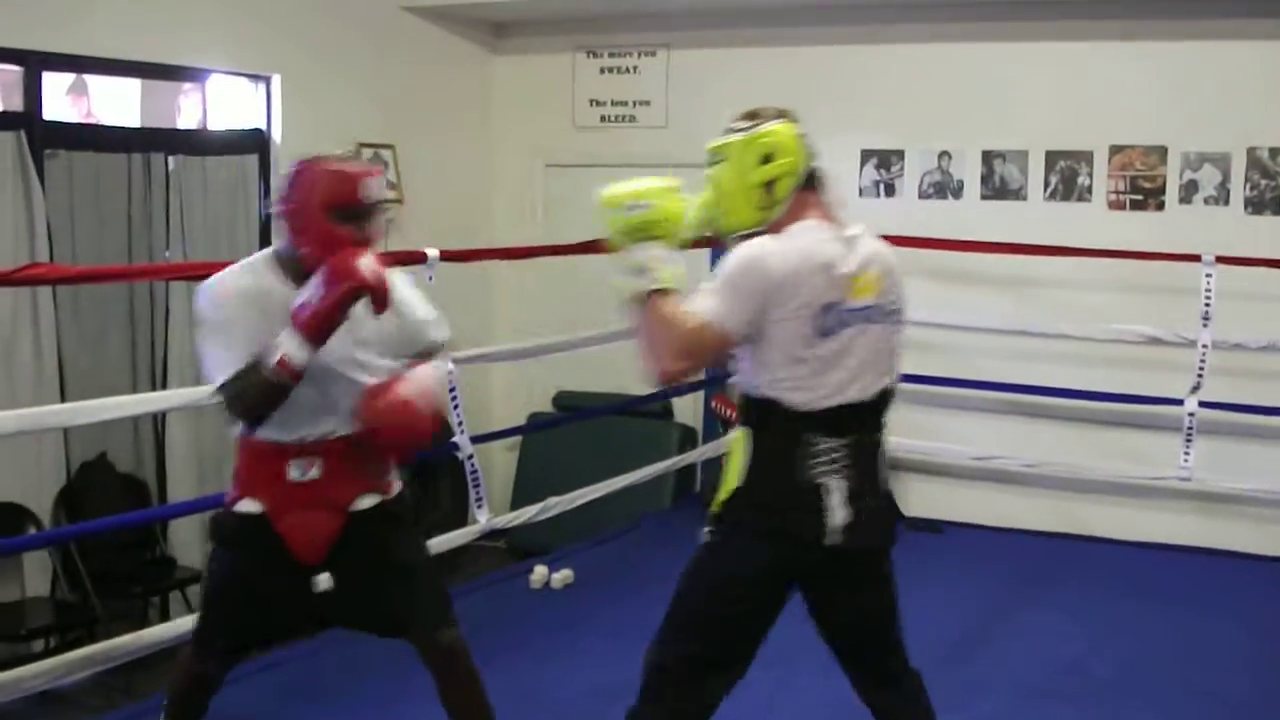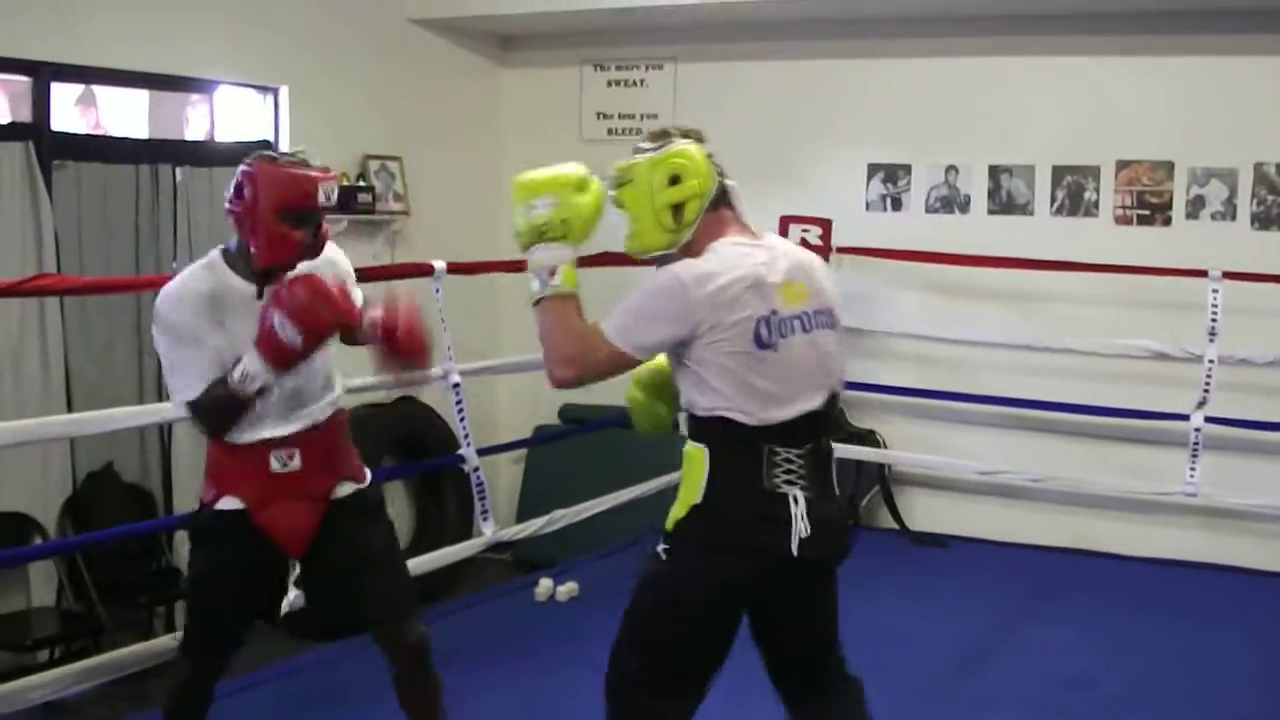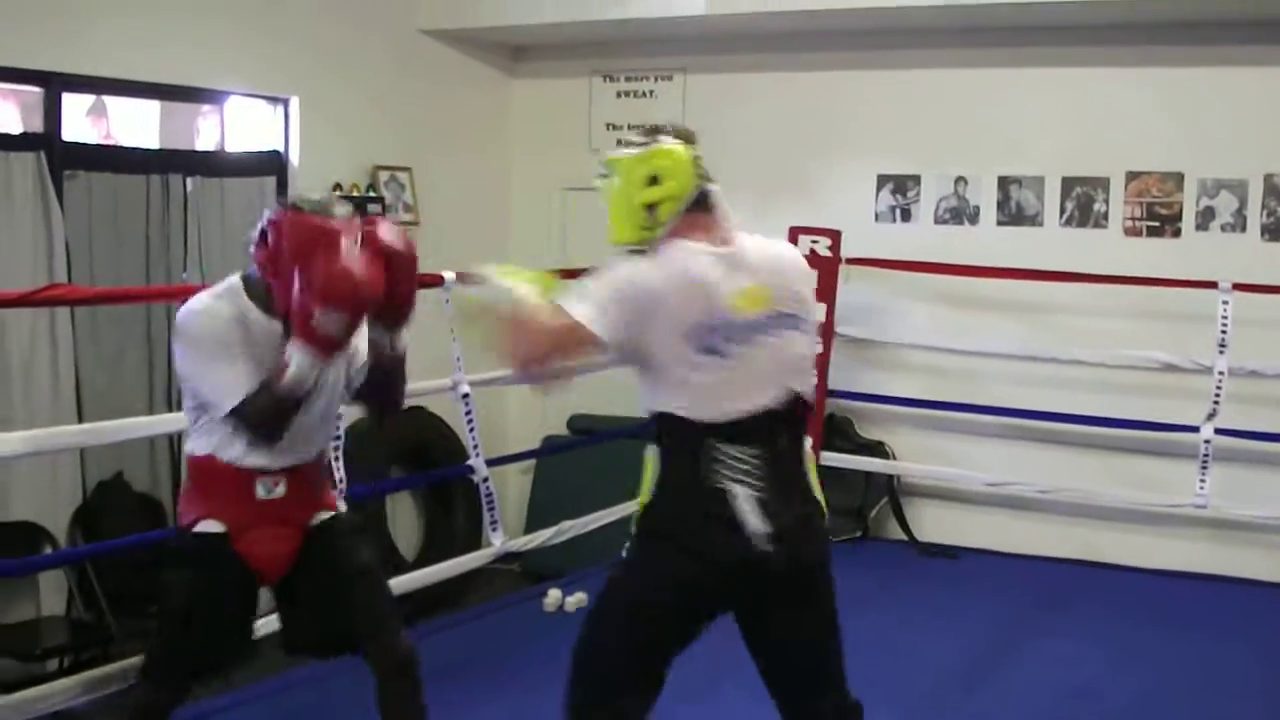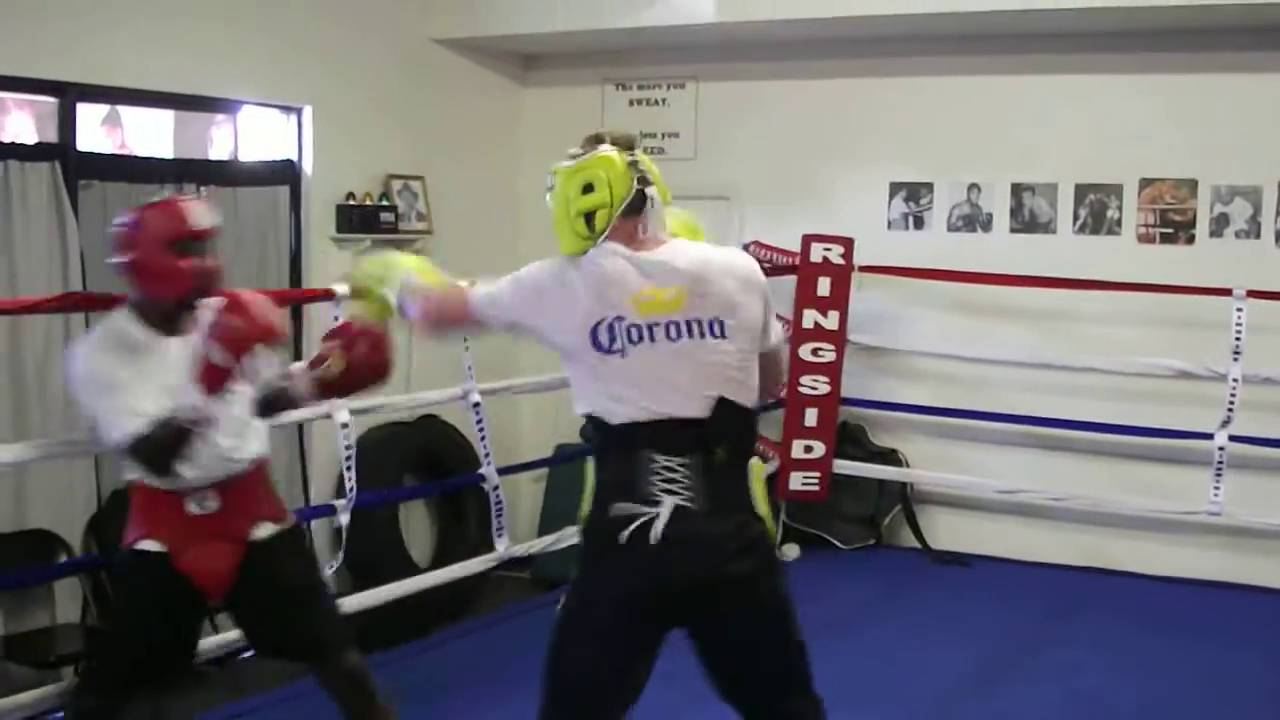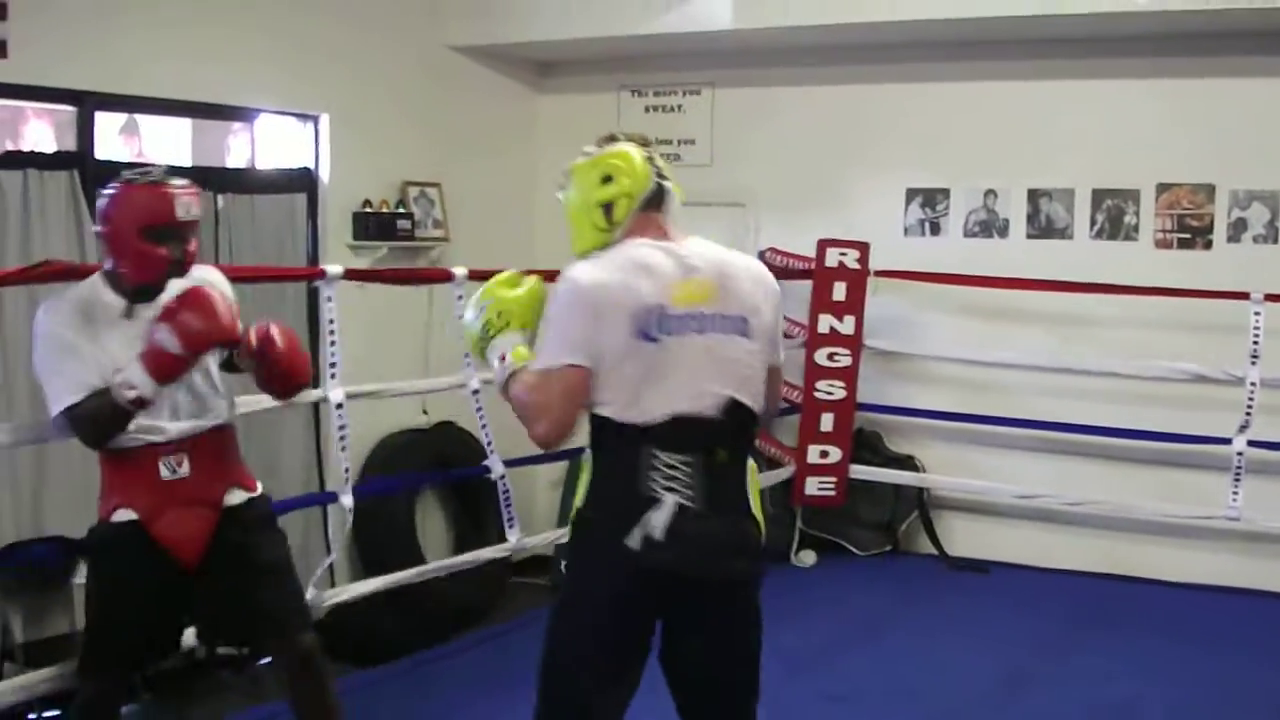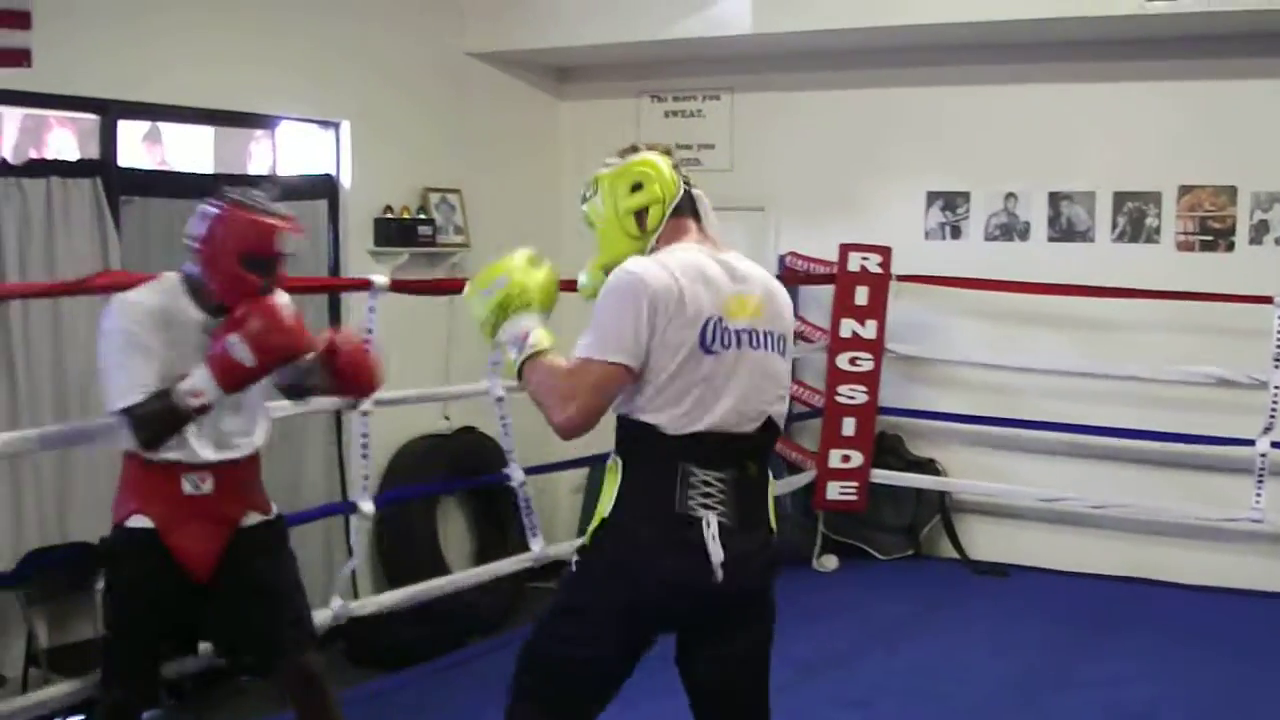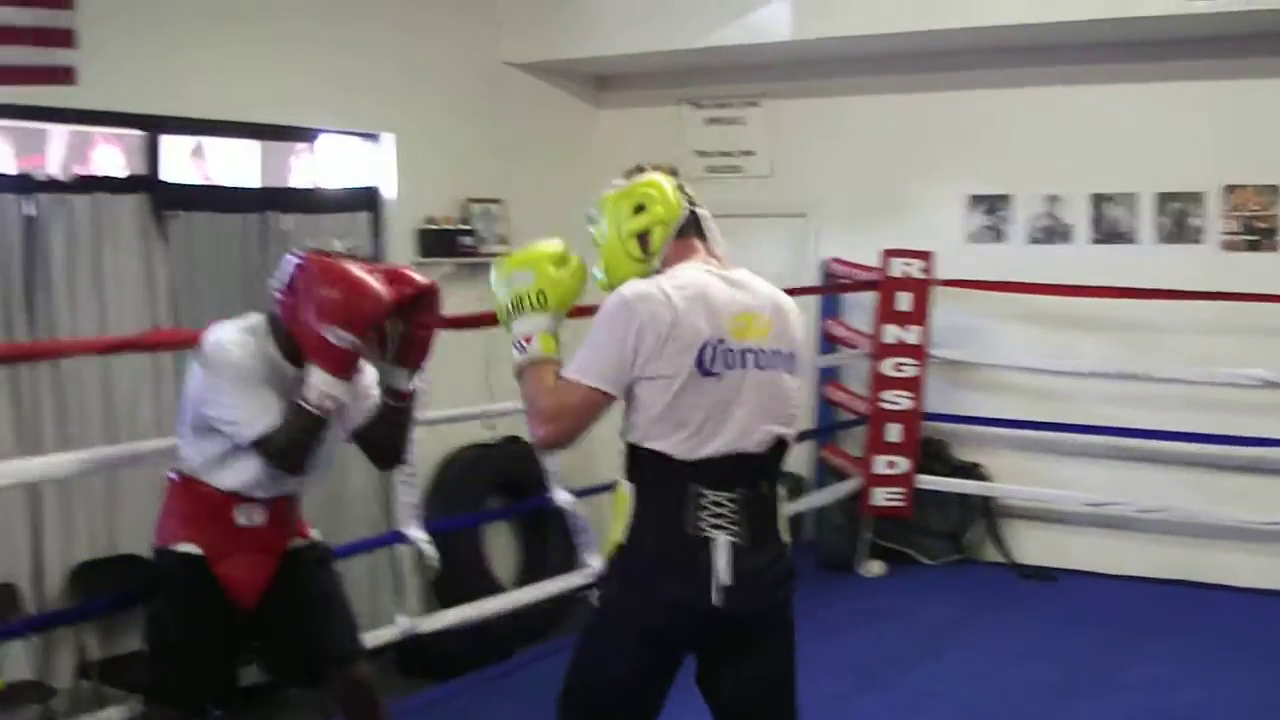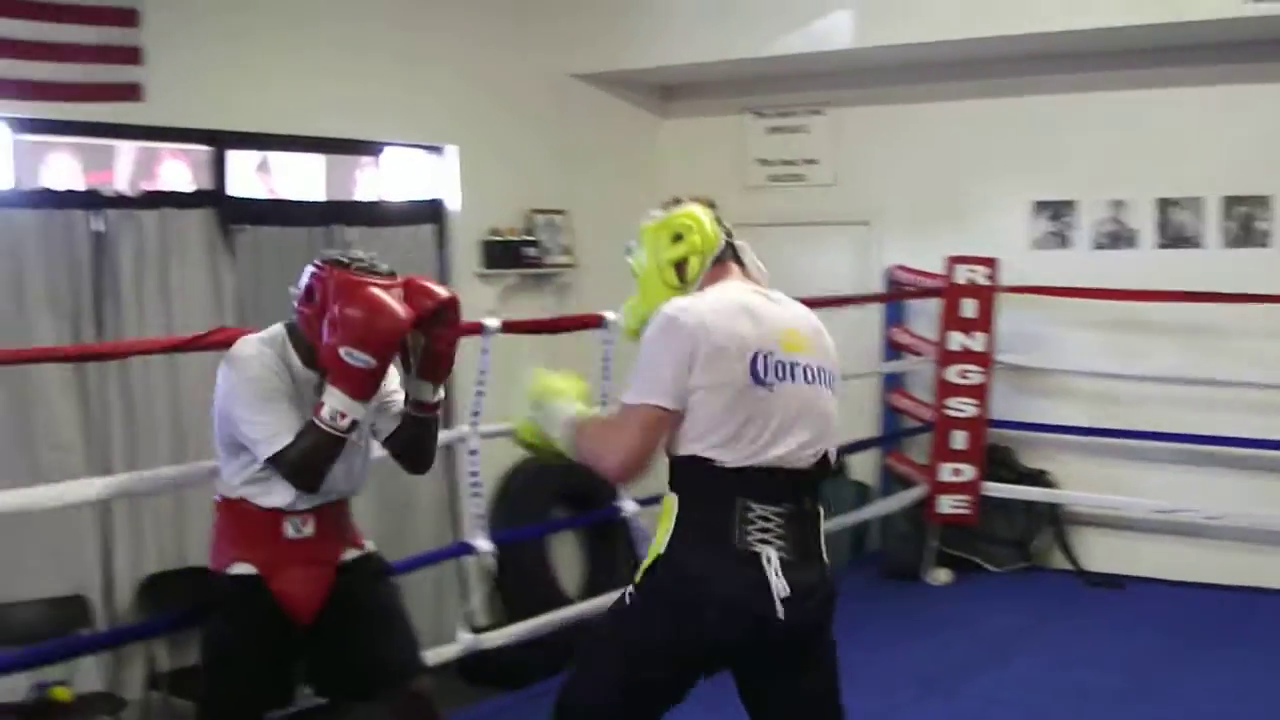
dt=0.2s
person 1, frame 1
left shoulder: (765, 261)
right shoulder: (879, 257)
left elbow: (671, 360)
left wrist: (649, 254)
left hip: (771, 513)
right hip: (861, 510)
person 1, frame 2
left shoulder: (688, 283)
right shoulder: (805, 263)
left elbow: (568, 365)
left wrist: (548, 250)
left hip: (726, 527)
right hip: (815, 522)
person 1, frame 3
left shoulder: (645, 281)
right shoulder: (789, 265)
left elbow: (533, 351)
left wrist: (506, 285)
left hip: (694, 531)
right hip: (791, 524)
person 1, frame 4
left shoulder: (561, 284)
right shoulder: (736, 272)
left elbow: (442, 306)
right elbow: (773, 381)
left wrist: (389, 279)
left hip: (629, 540)
right hip: (732, 535)
person 1, frame 5
left shoulder: (594, 280)
right shoulder: (751, 276)
left elbow: (549, 422)
left wrist: (504, 344)
left hip: (621, 536)
right hip: (727, 533)
person 1, frame 6
left shoulder: (643, 281)
right shoulder: (771, 291)
left elbow: (570, 412)
left wrist: (520, 332)
left hip: (644, 544)
right hip: (743, 549)
person 1, frame 7
left shoulder: (641, 305)
right shoulder: (780, 308)
left elbow: (550, 427)
left wrist: (531, 323)
left hip: (661, 567)
right hip: (759, 566)
person 1, frame 8
left shoulder: (686, 320)
right shoulder: (812, 330)
left elbow: (622, 459)
left wrist: (566, 415)
left hip: (691, 583)
right hip: (796, 584)
person 2, frame 1
left shoulder: (380, 282)
right shoulder: (229, 292)
left elbow: (431, 353)
right elbow: (247, 407)
left wrist: (416, 389)
right wrist: (312, 320)
left hip: (362, 487)
right hip: (270, 493)
left knee: (441, 639)
right knee: (214, 649)
person 2, frame 2
left shoulder: (325, 266)
right shoulder: (186, 298)
right elbow: (216, 422)
left wrist: (383, 326)
right wrist: (267, 349)
left hip: (335, 476)
right hip: (244, 488)
left knee: (405, 633)
right knee: (206, 650)
person 2, frame 3
left shoulder: (334, 311)
right shoulder: (205, 319)
left elbow: (385, 405)
right elbow: (264, 428)
left wrist: (390, 322)
right wrist: (314, 342)
left hip: (309, 504)
right hip: (224, 512)
left knee: (393, 651)
right knee: (169, 676)
person 2, frame 4
left shoulder: (235, 314)
right shoulder: (98, 352)
right elbow: (155, 457)
left wrist: (329, 369)
right wrist: (210, 375)
left hip: (255, 518)
right hip: (164, 533)
left knee: (341, 662)
person 2, frame 5
left shoulder: (205, 284)
right shoulder: (65, 315)
right elbow: (92, 429)
left wrist: (261, 348)
right wrist: (155, 364)
left hip: (223, 486)
right hip: (136, 504)
left knee: (295, 642)
right knee: (106, 674)
person 2, frame 6
left shoulder: (272, 310)
right shoulder: (137, 311)
left elbow: (292, 382)
right elbow: (145, 424)
left wrist: (327, 366)
right wrist: (218, 371)
left hip: (238, 502)
right hip: (153, 510)
left knee: (298, 661)
person 2, frame 7
left shoulder: (343, 352)
right shoulder: (228, 349)
left elbow: (387, 456)
right elbow: (289, 456)
left wrist: (402, 365)
right wrist: (337, 364)
left hip: (280, 529)
right hip: (201, 533)
left knee: (351, 674)
person 2, frame 8
left shoulder: (370, 358)
right shoulder: (251, 363)
left elbow: (416, 460)
right elbow: (304, 474)
left wrist: (427, 374)
right wrist: (350, 384)
left hip: (334, 544)
right hip: (254, 550)
